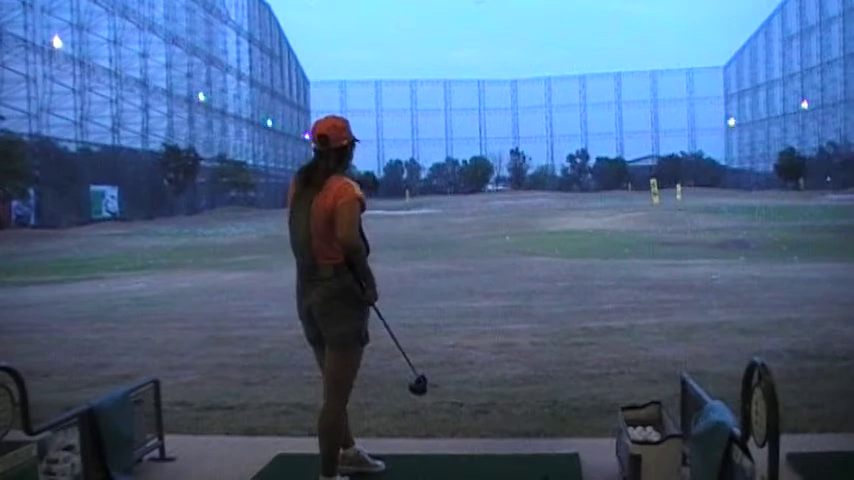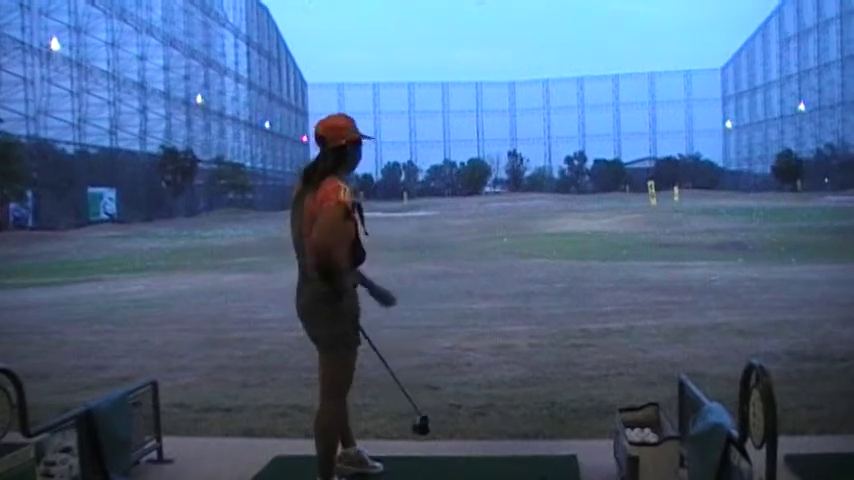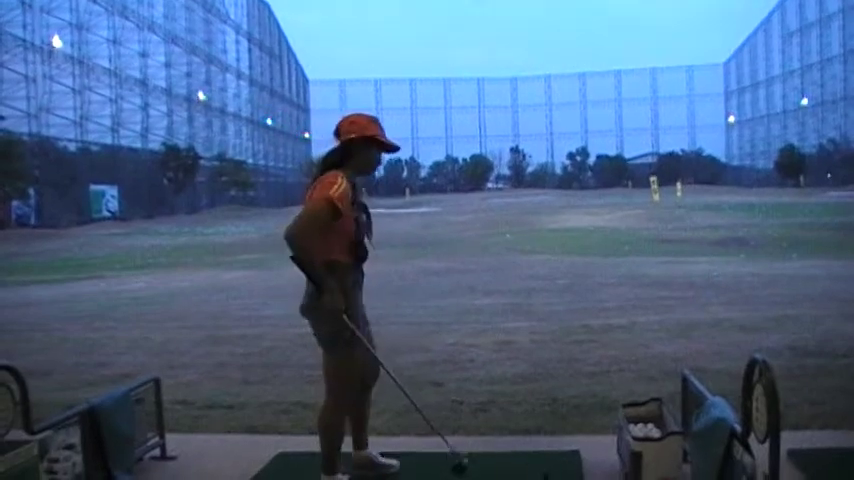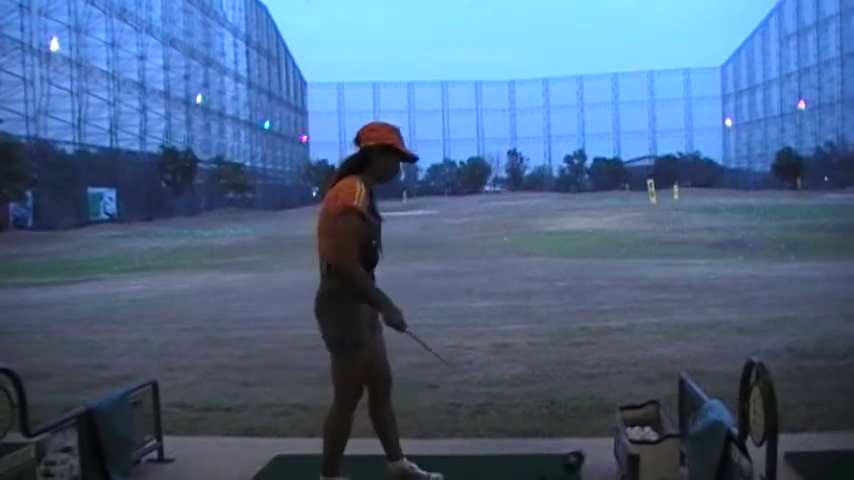
dt=0.3s
person 1, frame 1
left shoulder: (299, 186)
right shoulder: (345, 189)
right elbow: (348, 240)
right wrist: (368, 281)
left hip: (308, 292)
right hip: (339, 292)
left knee: (335, 385)
right knee: (337, 391)
person 1, frame 2
left shoulder: (308, 186)
right shoulder: (337, 191)
right elbow: (322, 246)
left wrist: (368, 284)
right wrist: (345, 293)
left hip: (311, 292)
right hip: (330, 297)
left knee: (336, 384)
right knee: (333, 393)
person 1, frame 3
left shoulder: (344, 186)
right shoulder: (336, 186)
right elbow: (295, 235)
right wrist: (327, 289)
left hip: (345, 294)
right hip: (334, 296)
left knee: (367, 372)
right knee: (340, 391)
person 1, frame 4
left shoulder: (358, 191)
right shoulder: (353, 192)
right elbow: (343, 260)
right wrist: (385, 305)
left hip: (357, 301)
right hip: (345, 301)
left knee: (381, 384)
right knee: (348, 396)
